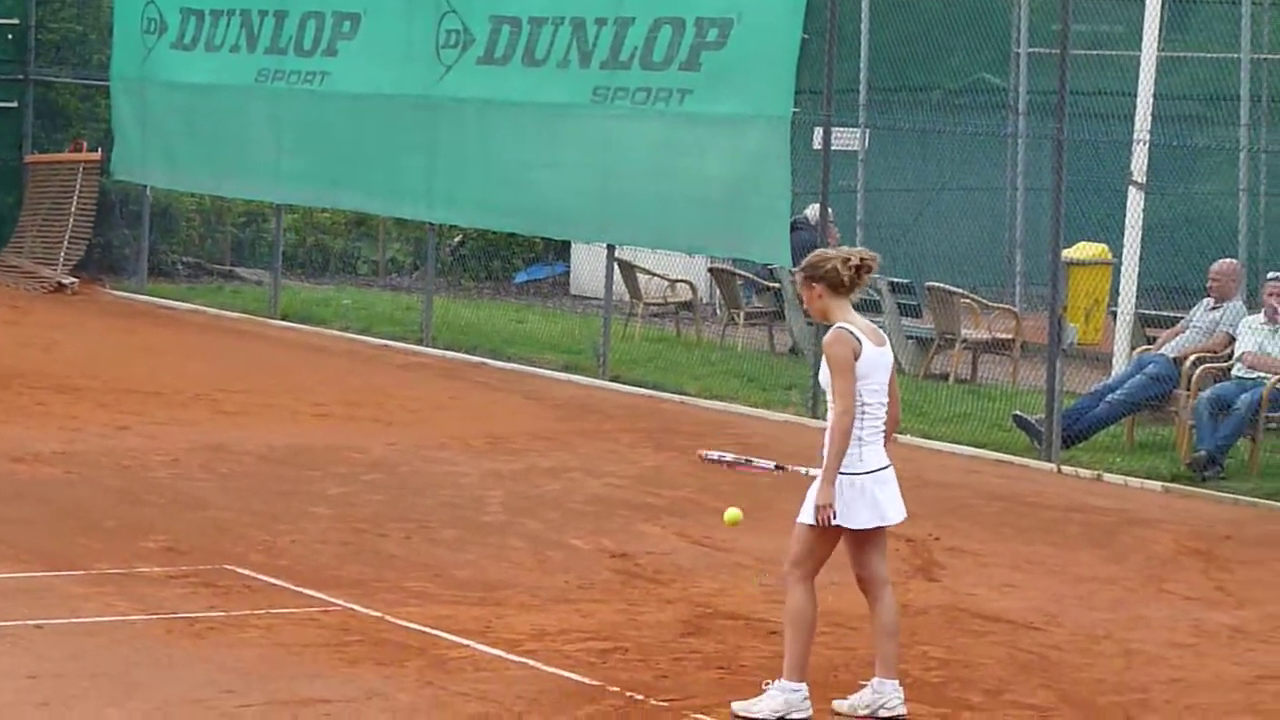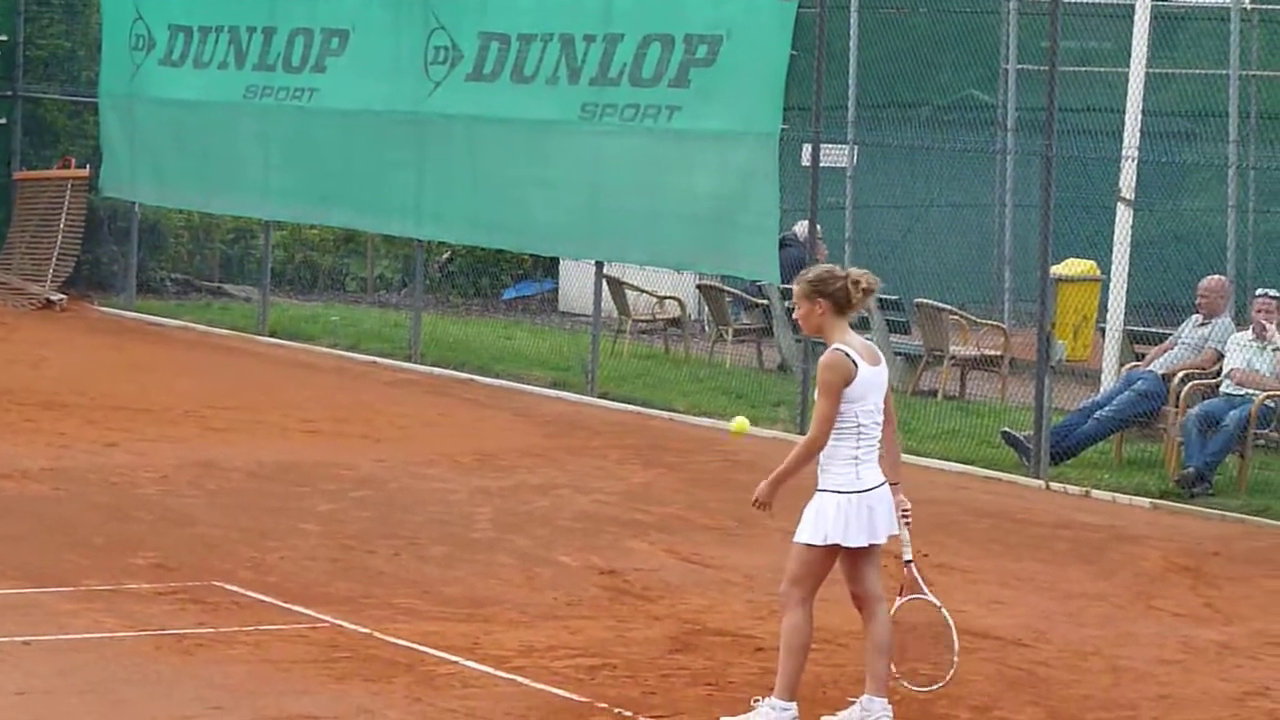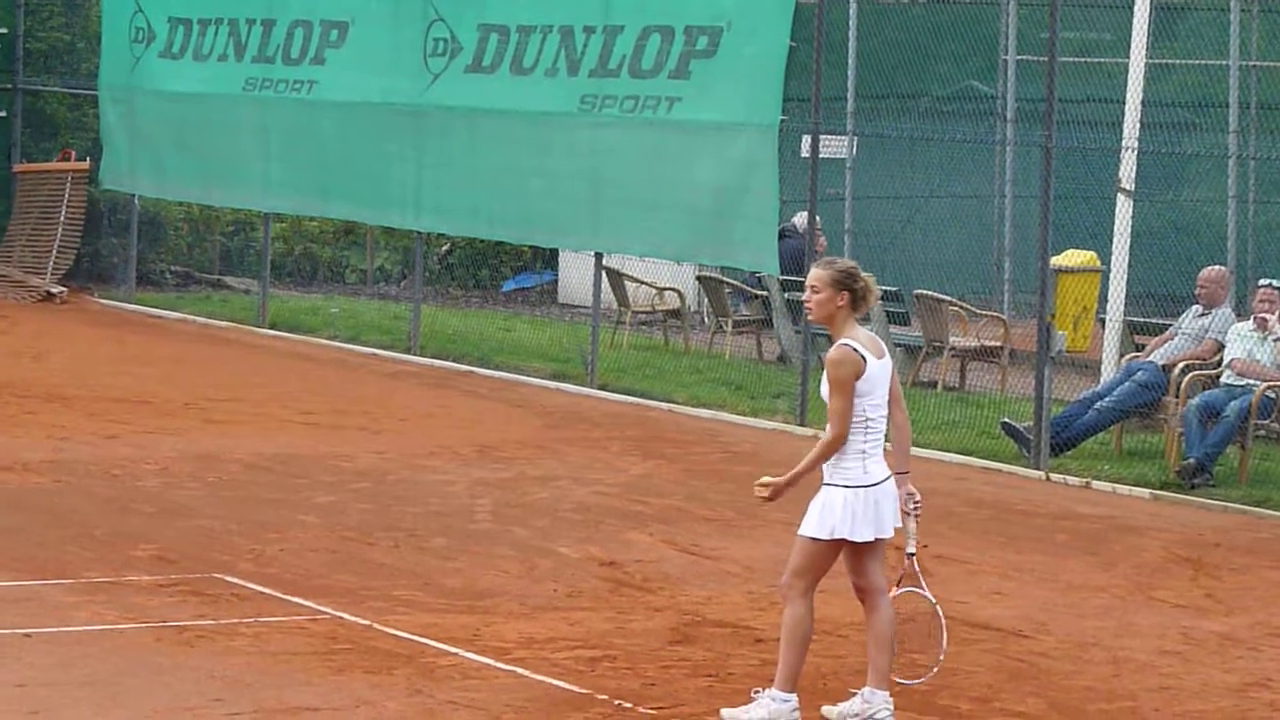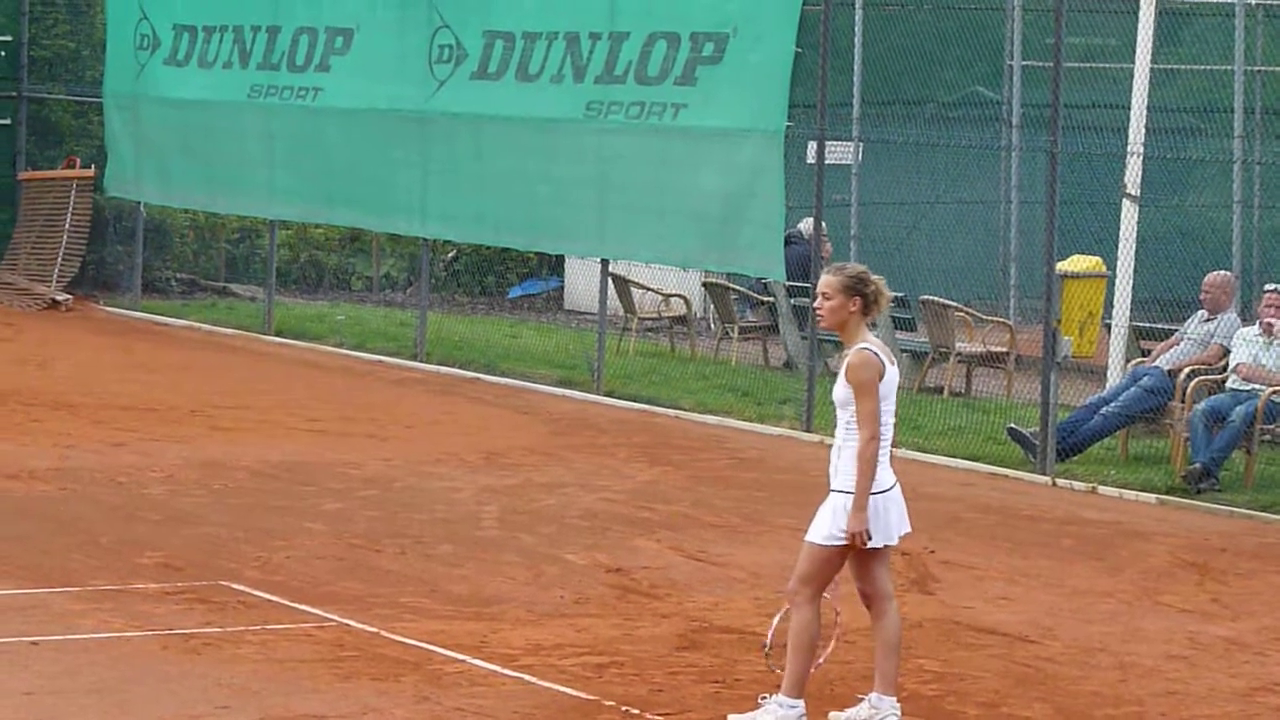
dt=0.5s
person 1, frame 1
left shoulder: (839, 339)
right shoulder: (877, 335)
left elbow: (845, 419)
right elbow: (892, 414)
left wrist: (827, 484)
left hip: (848, 477)
right hip: (877, 475)
left knee: (798, 576)
right knee: (875, 581)
person 1, frame 2
left shoulder: (834, 360)
right shoulder: (872, 352)
left elbow: (817, 439)
right elbow: (890, 429)
left wrist: (772, 483)
right wrist: (894, 487)
left hip: (840, 497)
right hip: (869, 491)
left knee: (795, 596)
right knee: (869, 597)
person 1, frame 3
left shoulder: (842, 355)
right shoulder: (875, 345)
left elbow: (837, 436)
right elbow: (900, 418)
left wrist: (788, 482)
right wrist: (901, 478)
left hip: (846, 488)
right hip: (872, 484)
left knee: (795, 587)
right knee: (871, 589)
person 1, frame 4
left shoulder: (861, 359)
right shoulder: (877, 352)
left elbow: (869, 438)
left wrist: (857, 509)
left hip: (854, 495)
right hip: (876, 492)
left knee: (802, 593)
right knee: (878, 596)
person 2, frame 1
left shoulder: (1235, 309)
right shoulder: (1205, 304)
left elbow: (1218, 345)
left wrist: (1179, 354)
right wrist: (1152, 352)
left hip: (1174, 368)
right hip: (1155, 358)
left knee: (1119, 400)
right knee: (1103, 390)
left ankle: (1063, 437)
person 2, frame 2
left shoulder: (1223, 326)
right shoulder: (1193, 320)
left elbow: (1205, 361)
left wrist: (1167, 371)
right wrist: (1141, 368)
left hip: (1163, 385)
right hip: (1144, 375)
left knee: (1108, 415)
right knee: (1091, 406)
left ankle: (1052, 453)
person 2, frame 3
left shoulder: (1223, 316)
right shoulder: (1193, 311)
left elbow: (1206, 352)
left wrist: (1167, 362)
right wrist: (1141, 359)
left hip: (1164, 375)
right hip: (1144, 365)
left knee: (1107, 406)
right knee: (1091, 397)
left ankle: (1053, 444)
person 2, frame 4
left shoulder: (1229, 321)
right shoulder: (1199, 316)
left elbow: (1212, 357)
left wrist: (1173, 367)
right wrist: (1146, 364)
left hip: (1169, 381)
right hip: (1150, 371)
left knee: (1113, 412)
right knee: (1097, 403)
left ankle: (1058, 450)
person 3, frame 1
right shoulder: (1249, 323)
right elbow: (1248, 359)
right hip: (1240, 381)
left knee: (1244, 404)
right knee: (1205, 399)
left ankle: (1212, 456)
right ankle: (1210, 458)
person 3, frame 2
right shoulder: (1237, 339)
right elbow: (1237, 376)
left hip: (1261, 405)
right hip: (1229, 398)
left knee: (1233, 420)
right knee: (1194, 415)
left ankle: (1199, 472)
right ankle: (1198, 476)
person 3, frame 3
right shoulder: (1239, 329)
right elbow: (1237, 366)
left hip: (1262, 395)
right hip: (1229, 388)
left knee: (1234, 410)
right knee: (1194, 405)
left ankle: (1199, 463)
right ankle: (1199, 467)
person 3, frame 4
right shoulder: (1244, 334)
right elbow: (1243, 371)
right hip: (1235, 393)
left knee: (1239, 415)
right knee: (1200, 411)
left ankle: (1205, 468)
right ankle: (1206, 474)
